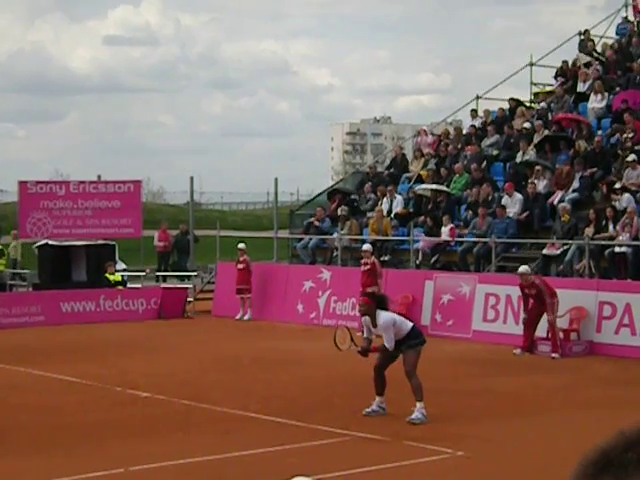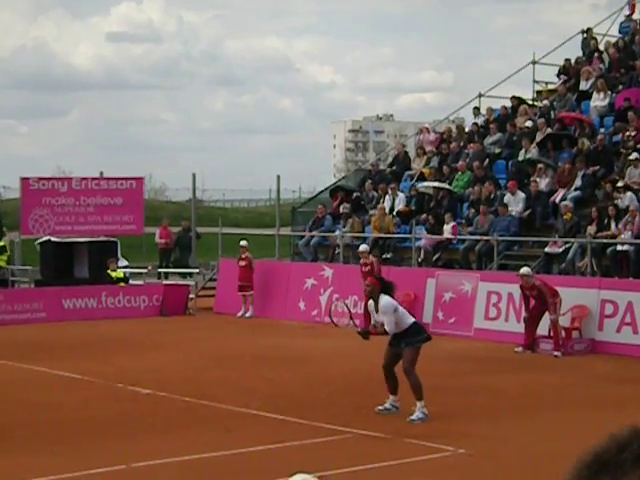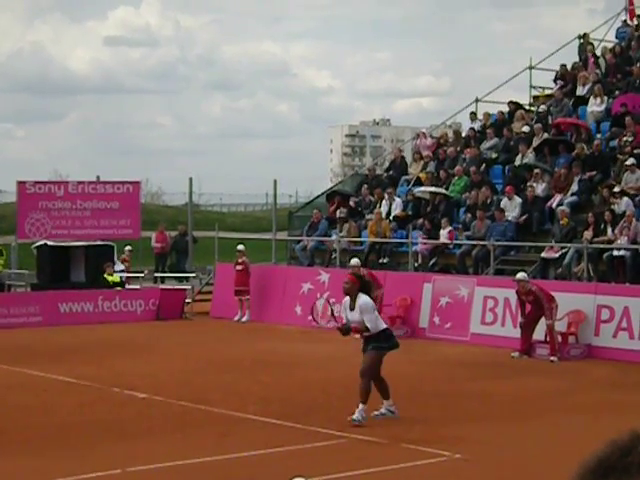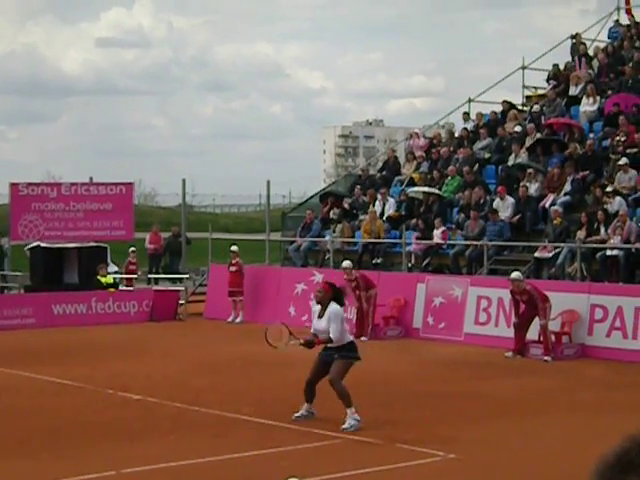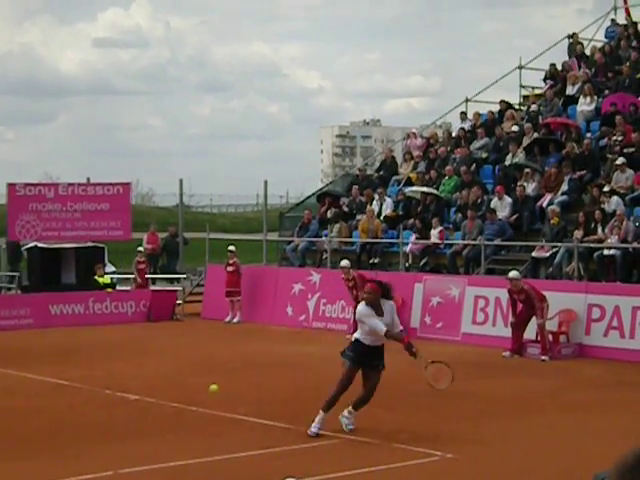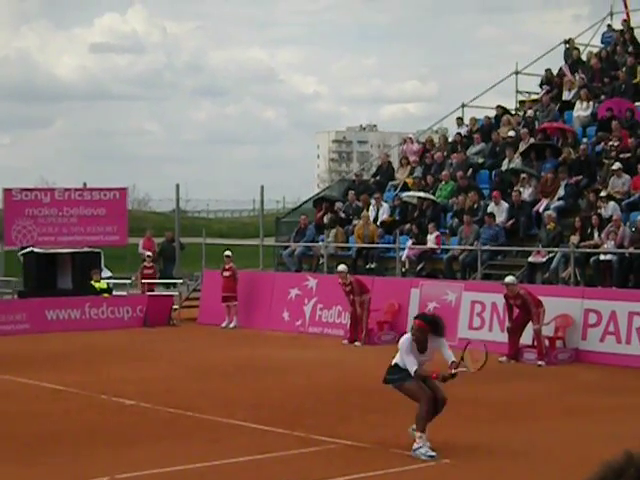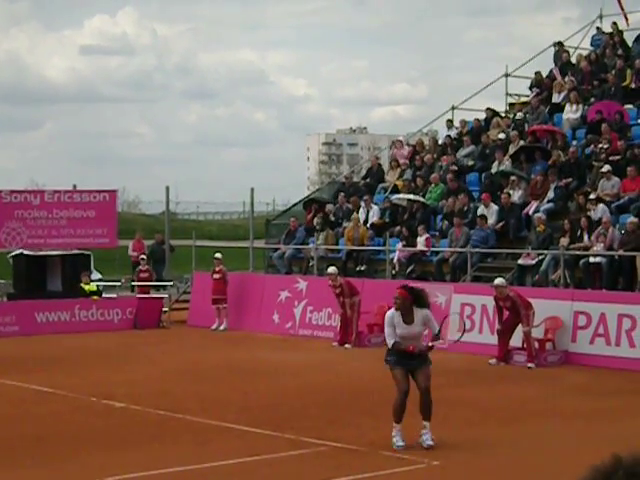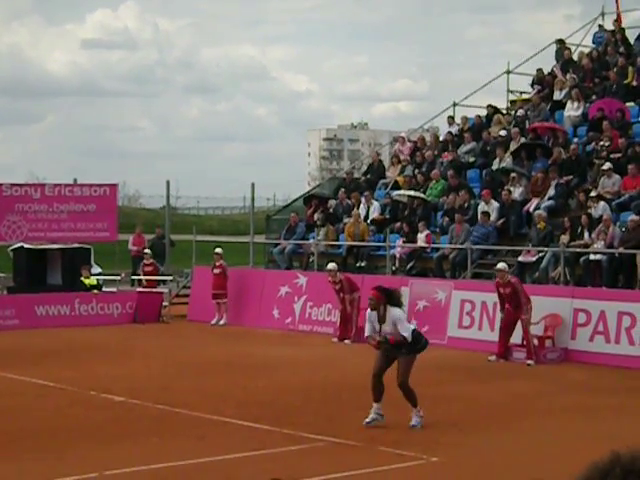
dt=0.5s
person 1, frame 1
left shoulder: (384, 320)
right shoulder: (365, 319)
left elbow: (389, 346)
right elbow: (367, 336)
left wrist: (370, 349)
right wrist: (365, 347)
left hip: (411, 338)
right hip: (395, 339)
left knee: (409, 372)
right knee: (378, 368)
left ankle: (420, 410)
right ankle: (379, 404)
person 1, frame 2
left shoulder: (386, 303)
right shoulder: (371, 304)
left elbow: (389, 330)
right elbow: (376, 324)
left wrist: (370, 332)
right wrist: (367, 331)
left hip: (412, 333)
right hip: (399, 335)
left knee: (408, 370)
right knee: (387, 367)
left ankle: (421, 409)
right ankle: (393, 402)
person 1, frame 3
left shoulder: (364, 302)
right shoulder: (346, 302)
left elbow: (370, 327)
right elbow: (347, 322)
left wrist: (351, 329)
right wrist: (344, 328)
left hip: (381, 338)
right hip: (370, 339)
left knee: (364, 372)
right knee: (374, 374)
left ankle: (361, 412)
right ankle: (389, 407)
person 1, frame 4
left shoulder: (335, 311)
right shoulder: (316, 310)
left elbow: (335, 338)
right elbow: (315, 332)
left wrist: (314, 341)
right wrist: (309, 341)
left hip: (346, 350)
right hip: (328, 351)
left knee: (333, 380)
right knee: (310, 380)
left ankle: (353, 416)
right ankle: (308, 409)
person 1, frame 5
left shoulder: (390, 305)
right shoulder: (362, 310)
left elbow: (397, 328)
right elbow: (383, 331)
left wrist: (406, 343)
right wrist: (405, 340)
left hip: (376, 352)
right hip: (358, 349)
left knee: (368, 392)
right knee: (342, 387)
left ankle: (348, 415)
right ankle: (320, 418)
person 1, frame 6
left shoulder: (437, 339)
right shoulder: (406, 341)
left elbow: (451, 359)
right elbow: (415, 370)
left wrist: (452, 369)
right wrist: (436, 377)
left hip: (416, 372)
right hip: (399, 372)
left knee: (441, 400)
right knee: (426, 398)
left ankle: (417, 428)
right ankle: (419, 444)
person 1, frame 7
left shoulder: (424, 313)
right shoulder: (391, 315)
left elbow: (436, 333)
right elbow: (391, 343)
left wrist: (430, 345)
right wrist: (411, 348)
left hip: (419, 355)
right hip: (398, 355)
left knee: (425, 389)
right knee: (403, 391)
left ankle: (426, 432)
right ankle: (396, 432)
person 1, frame 8
left shoulder: (396, 313)
right shoulder: (370, 313)
left elbow: (407, 337)
right elbow: (368, 335)
left wrist: (388, 341)
right wrist: (375, 342)
left hip: (408, 344)
right hip: (388, 344)
left knee: (402, 382)
right knee: (376, 373)
left ankle: (417, 413)
right ankle: (376, 412)
